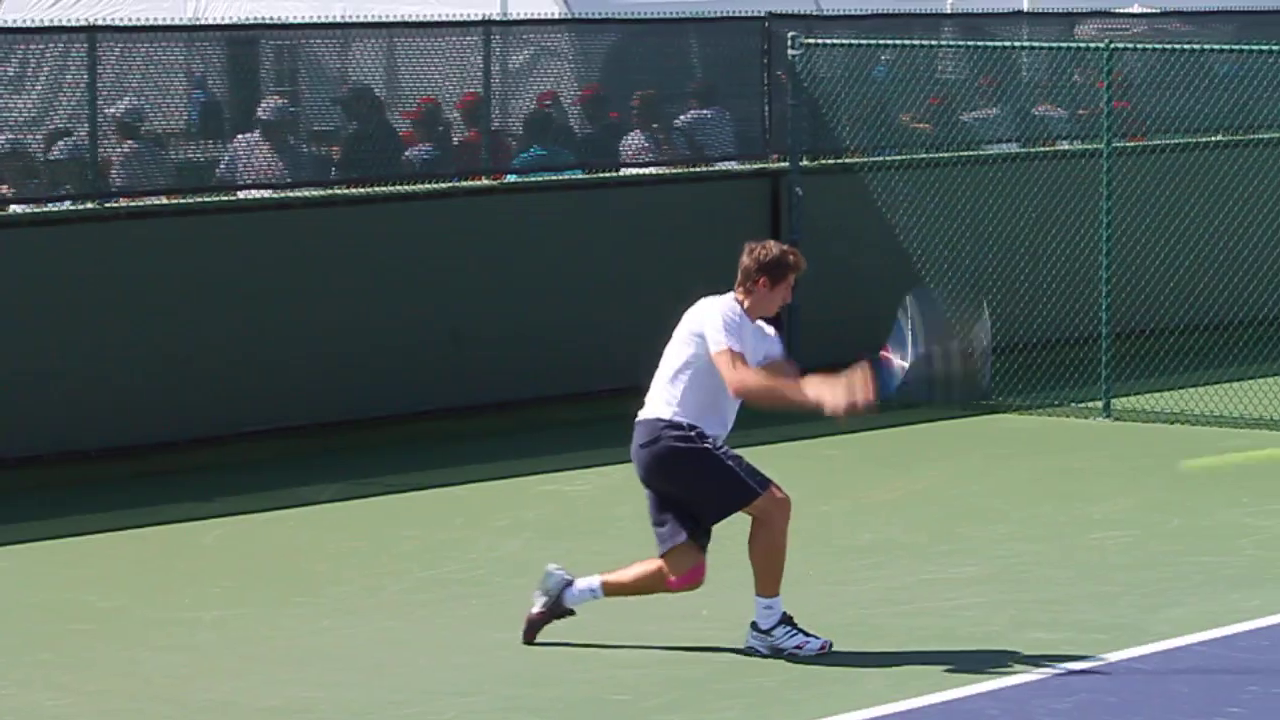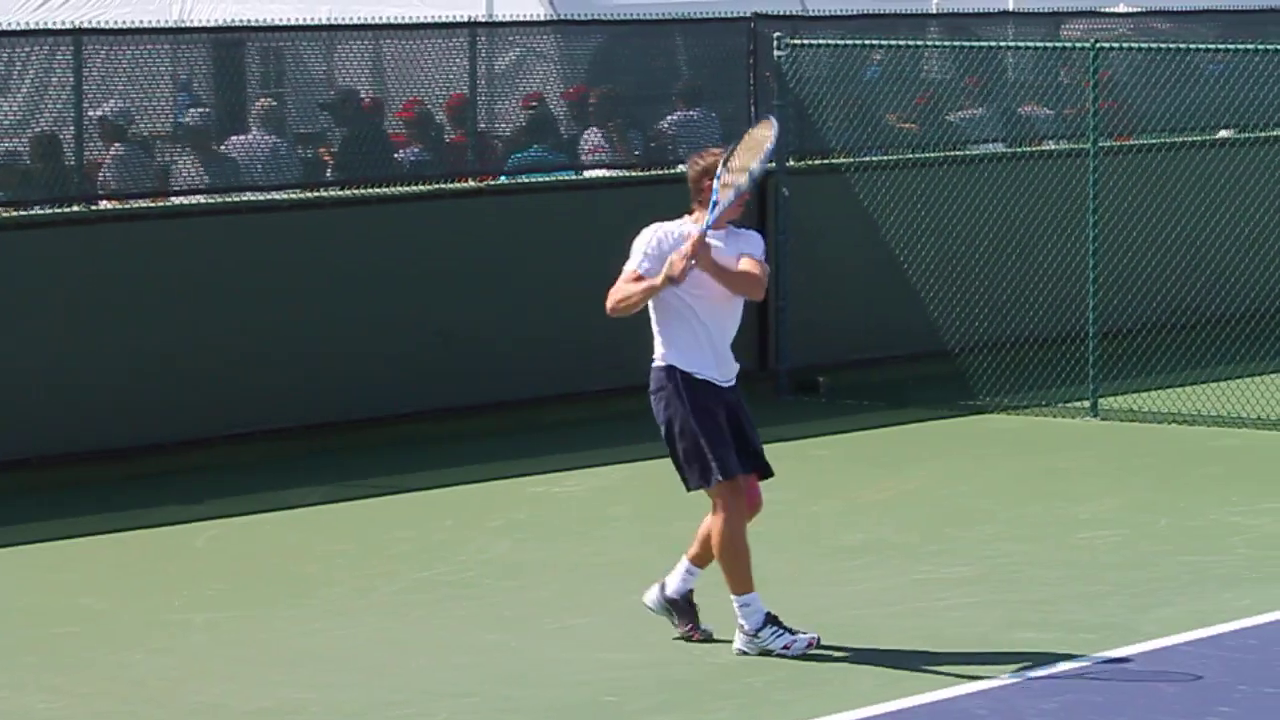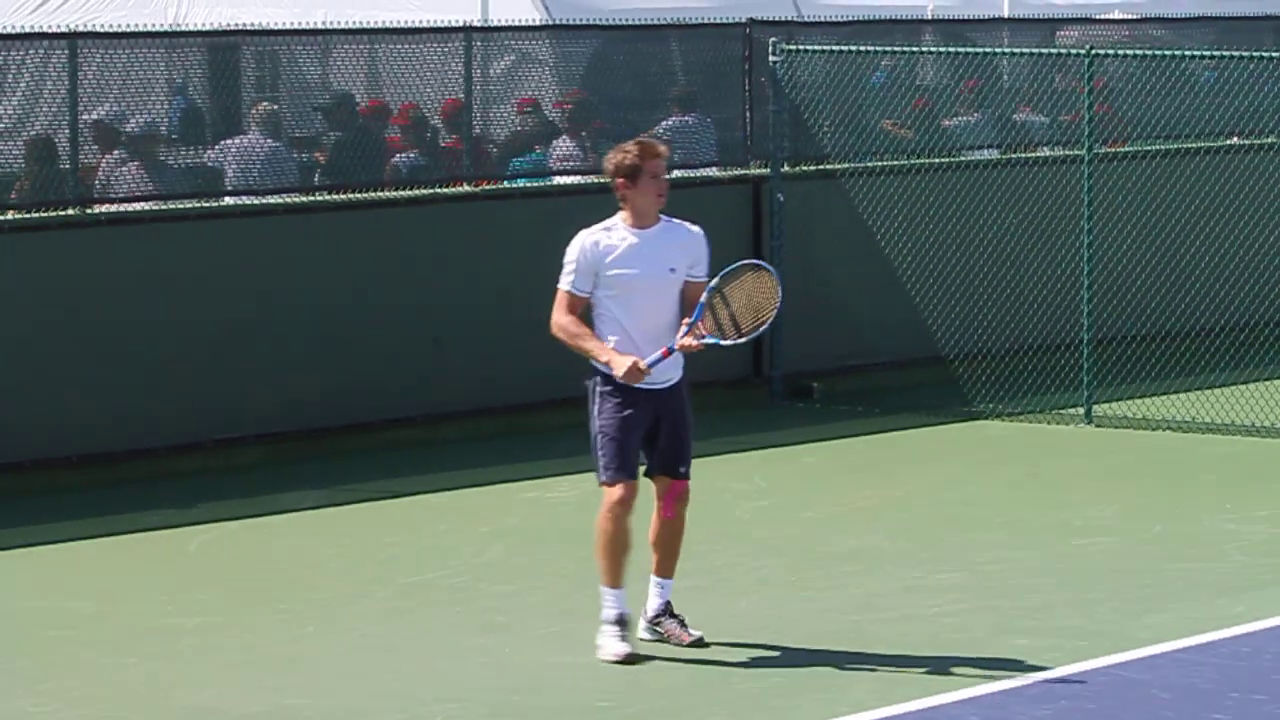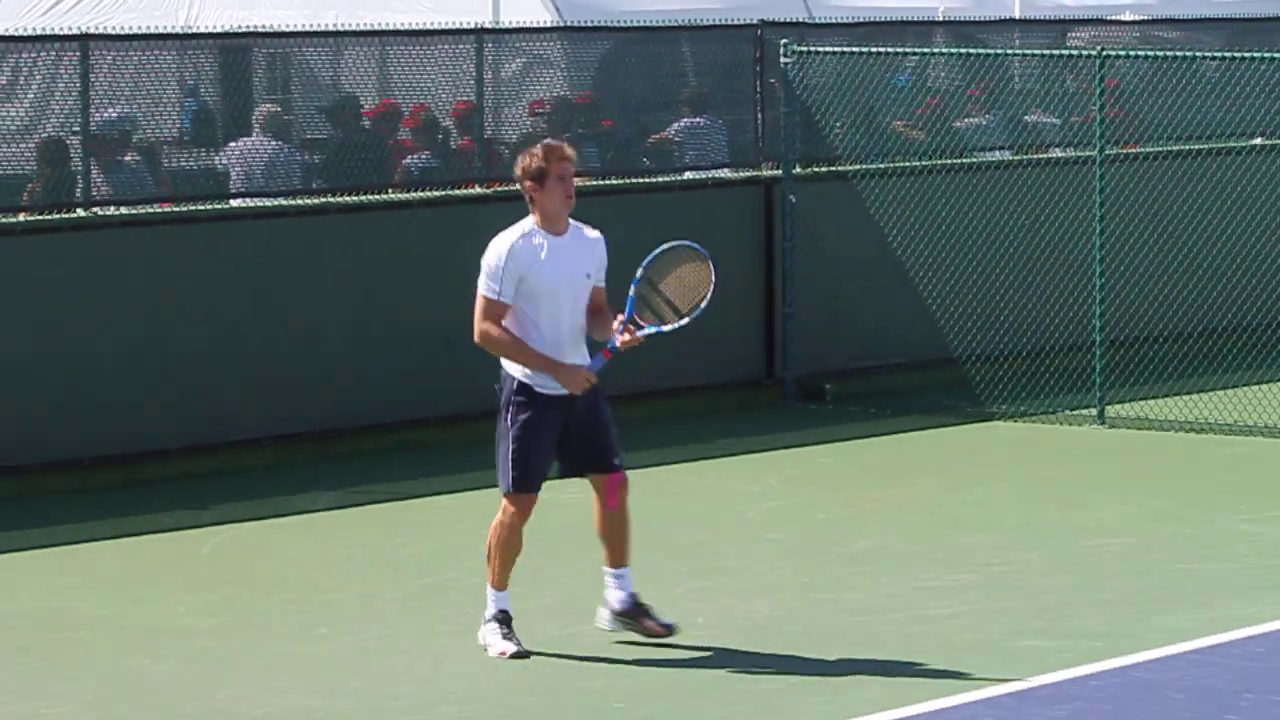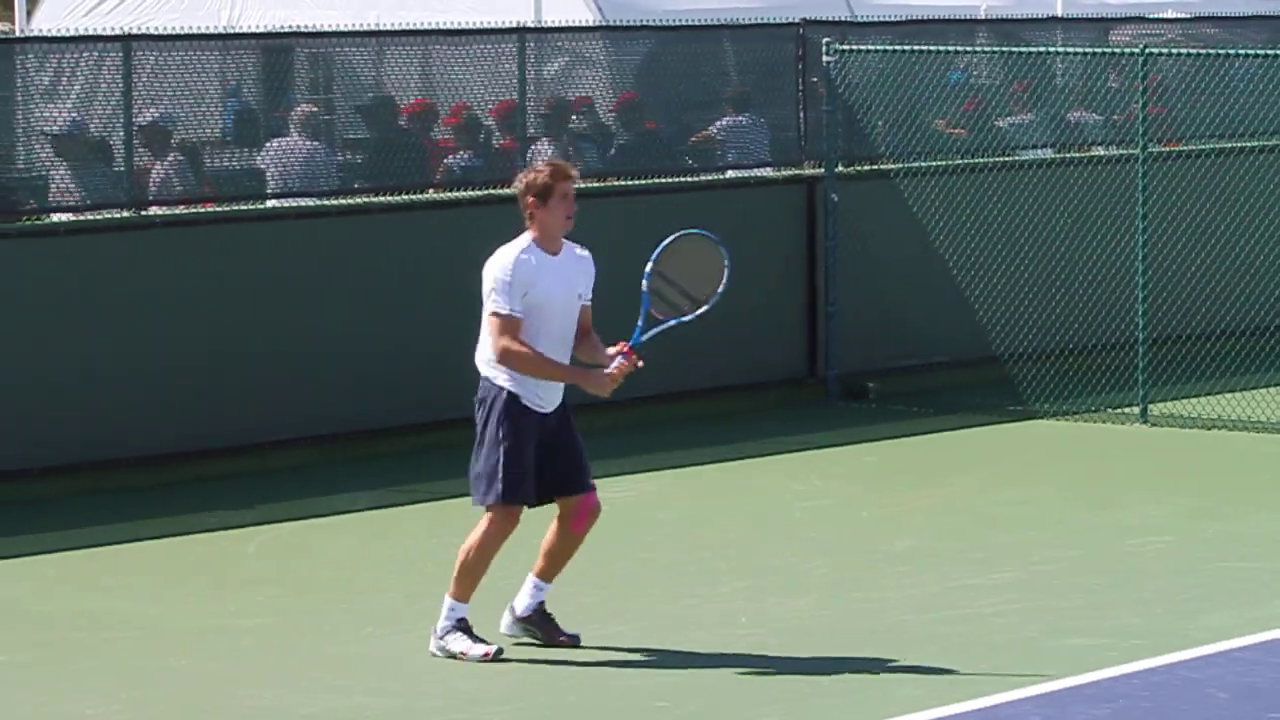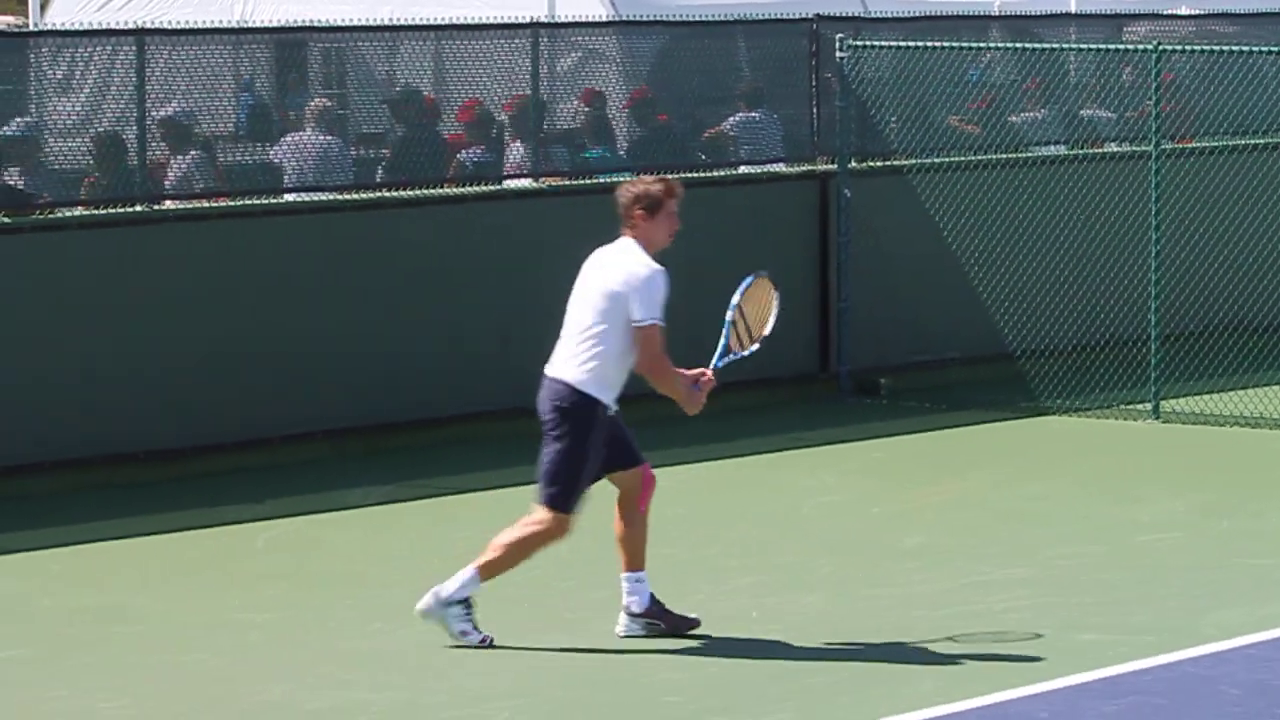
dt=0.4s
person 1, frame 1
left shoulder: (760, 334)
right shoulder: (716, 312)
left elbow: (789, 382)
right elbow: (740, 383)
left wrist: (834, 387)
right wrist: (821, 394)
left hip: (663, 443)
right hip: (672, 438)
left knee: (682, 573)
right knee: (774, 505)
left ankle: (567, 590)
right ankle: (768, 624)
person 1, frame 2
left shoulder: (745, 241)
right shoulder: (659, 237)
left elbow: (754, 287)
right elbow: (616, 303)
left wrist: (708, 262)
right wrist: (662, 280)
left hip: (722, 385)
right hip: (680, 381)
left knee: (745, 501)
right knee: (730, 497)
left ankle: (673, 590)
right ankle: (753, 625)
person 1, frame 3
left shoulder: (689, 238)
right shoulder: (591, 244)
left elbow: (698, 304)
right elbow: (562, 320)
left wrist: (693, 332)
right wrist: (610, 357)
left hip: (669, 384)
right hip: (617, 387)
left knee: (675, 494)
right knee: (619, 496)
left ankle: (658, 609)
right ankle: (613, 617)
person 1, frame 4
left shoulder: (591, 242)
right shoulder: (510, 249)
right elbow: (485, 330)
left wrist: (614, 329)
right wrist: (556, 368)
left hip: (579, 387)
right hip: (530, 391)
left knee: (613, 487)
right knee: (517, 506)
left ankle: (620, 601)
right ankle: (495, 615)
person 1, frame 5
left shoulder: (580, 261)
right shoulder: (509, 265)
right elbow: (505, 348)
left wrist: (608, 356)
right wrist: (583, 377)
left hip: (551, 404)
right hip: (509, 399)
left knee: (582, 508)
right knee: (501, 517)
left ankle: (527, 609)
right ankle: (449, 625)
person 1, frame 6
left shoulder: (609, 258)
right shoulder: (648, 274)
right elbow: (652, 362)
left wrist: (682, 377)
right wrist: (686, 395)
left hip: (584, 399)
right hip: (578, 400)
left knee: (639, 482)
right knee: (553, 520)
left ankle: (638, 606)
right ankle: (452, 597)
